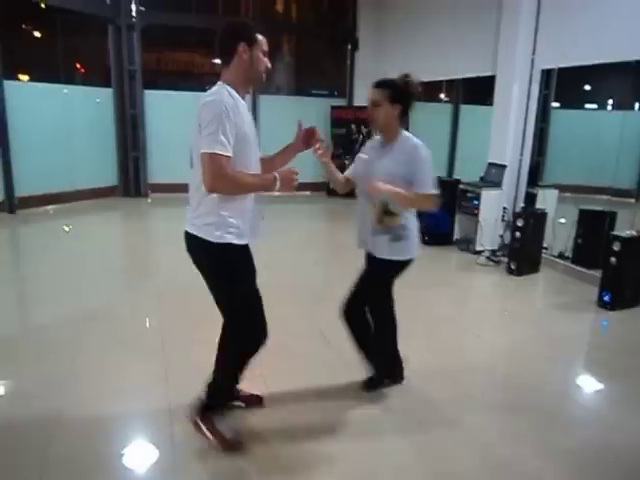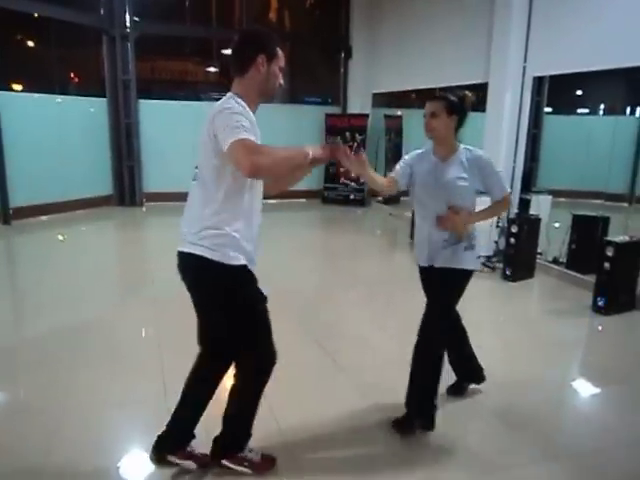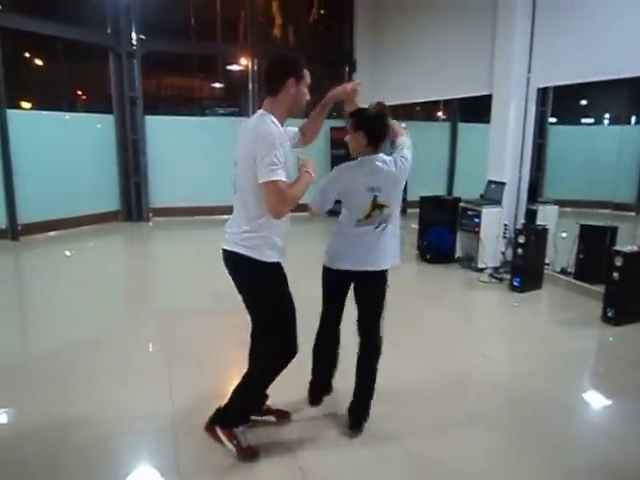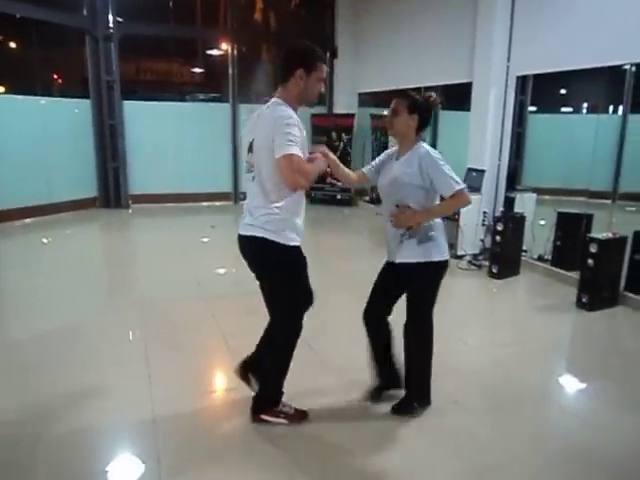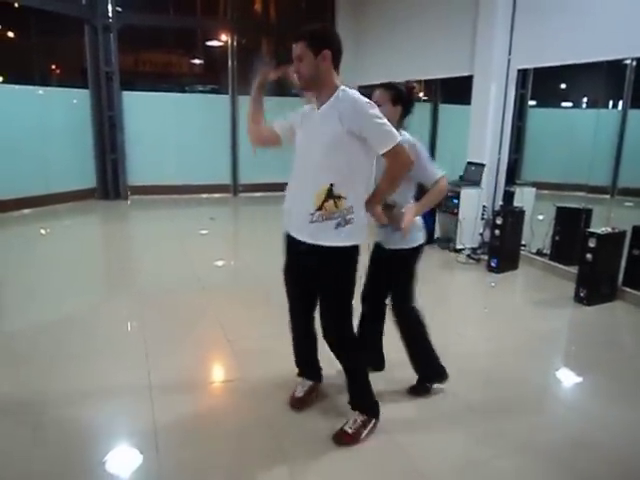
dt=1s
person 1, frame 1
left shoulder: (238, 106)
right shoulder: (219, 104)
left elbow: (251, 169)
right elbow: (217, 179)
left wrist: (295, 148)
right wrist: (276, 180)
left hip: (232, 239)
right hip: (216, 240)
left knee: (241, 321)
right knee: (250, 328)
left ankle: (224, 392)
right ankle: (210, 409)
person 1, frame 2
left shoulder: (236, 114)
right shoulder: (232, 112)
left elbow: (266, 183)
right elbow: (255, 164)
left wrist: (310, 160)
right wrist: (305, 153)
left hip: (209, 258)
right hip: (218, 261)
left knee: (219, 354)
right knee: (258, 355)
left ankle: (173, 443)
right ankle: (231, 447)
person 1, frame 3
left shoulder: (261, 125)
right shoulder: (269, 134)
left elbow: (304, 136)
right elbow: (279, 205)
left wrist: (330, 102)
right wrist: (306, 175)
left hip: (244, 251)
right hip: (255, 256)
left knee: (268, 332)
right knee: (281, 344)
left ankle: (252, 405)
right ankle: (228, 419)
person 1, frame 4
left shoulder: (266, 114)
right shoulder: (285, 119)
right elbow: (295, 179)
right wrist: (318, 163)
left hip: (255, 235)
right hip: (275, 241)
left knee: (298, 304)
right knee: (289, 322)
left ankle: (254, 366)
right ankle: (267, 404)
person 1, frame 5
left shoulder: (355, 107)
right shoulder: (304, 114)
left elbow: (402, 160)
right elbow: (260, 138)
left wrist: (373, 201)
right wrist: (259, 89)
left hip: (338, 242)
right hip: (298, 237)
left knee: (336, 326)
right knee: (299, 315)
left ankle: (365, 407)
right ankle: (308, 376)
person 2, frame 1
left shoulder: (413, 149)
right shoulder: (371, 147)
left elbow: (430, 202)
right elbow: (343, 185)
left wrist: (389, 190)
right wrist: (327, 163)
left hip: (395, 248)
right hip: (376, 245)
left knee: (355, 308)
right knee: (377, 306)
left ankle: (384, 369)
right ankle: (389, 370)
person 2, frame 2
left shoulder: (476, 161)
right shoulder: (415, 160)
left elbow: (504, 202)
right elbow: (387, 185)
left wrist: (468, 219)
right wrist: (363, 173)
left hip: (457, 260)
right hip: (427, 258)
left knee: (430, 332)
right knee: (445, 321)
left ankle: (420, 413)
right ankle: (470, 372)
person 2, frame 3
left shoulder: (345, 172)
right shoulder: (399, 165)
left elbow: (318, 206)
right elbow: (400, 132)
right wrist: (366, 113)
left hip: (339, 263)
right hip: (375, 266)
left knee: (329, 326)
right knee: (370, 335)
left ankle: (319, 388)
right ankle: (359, 412)
person 2, frame 4
left shoulder: (426, 157)
right shoulder: (388, 158)
left elbow: (462, 197)
right elbow: (352, 180)
left wrist: (419, 216)
right wrist: (328, 157)
left hip: (426, 256)
right hip: (398, 255)
left knee: (417, 324)
right knee: (373, 314)
left ankle: (418, 395)
right ankle: (388, 378)
person 2, frame 5
left shoulder: (407, 146)
left elbow: (440, 185)
left wrist: (412, 211)
left hip: (403, 240)
right hip: (384, 237)
left knee: (402, 306)
right knee: (371, 298)
left ankle: (431, 372)
right ankle: (371, 357)
